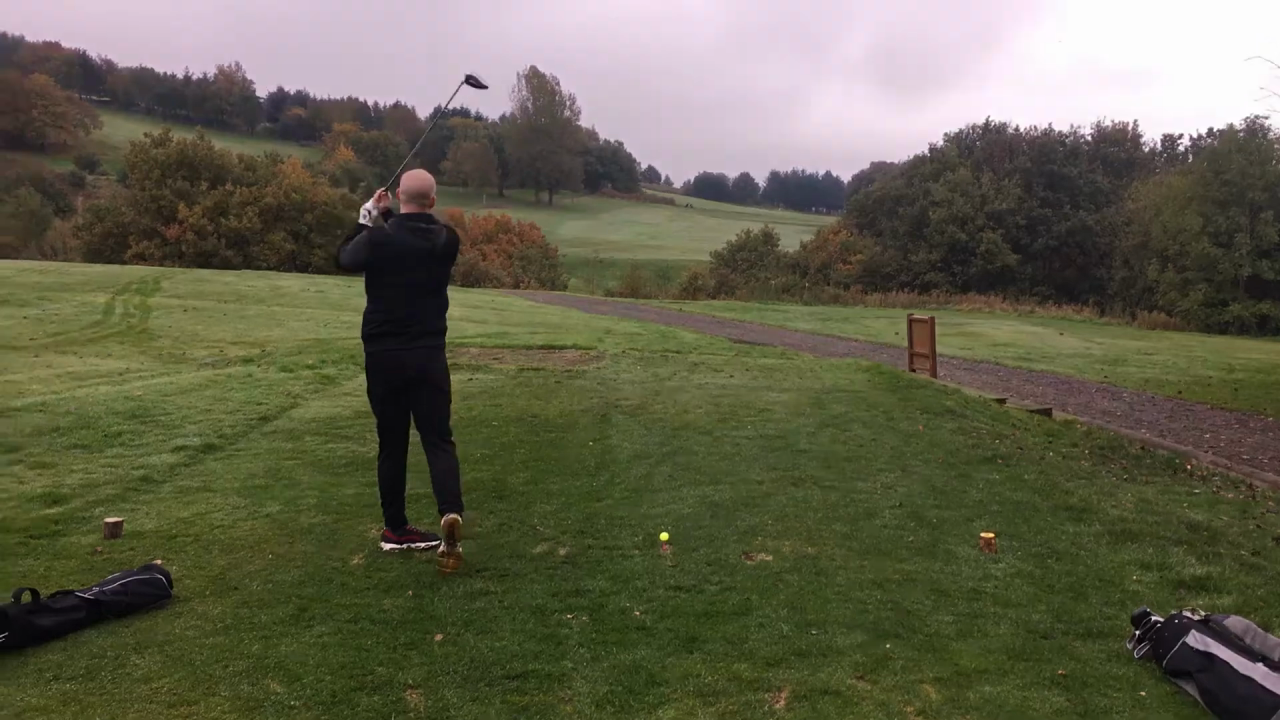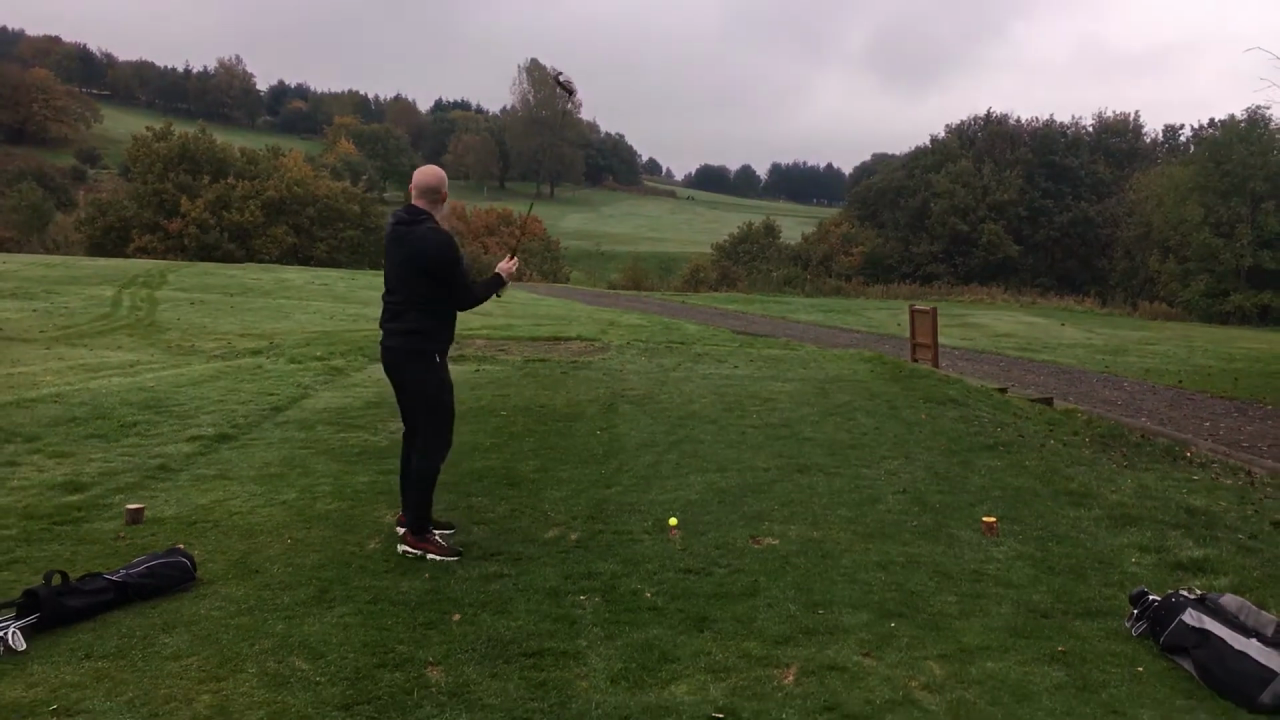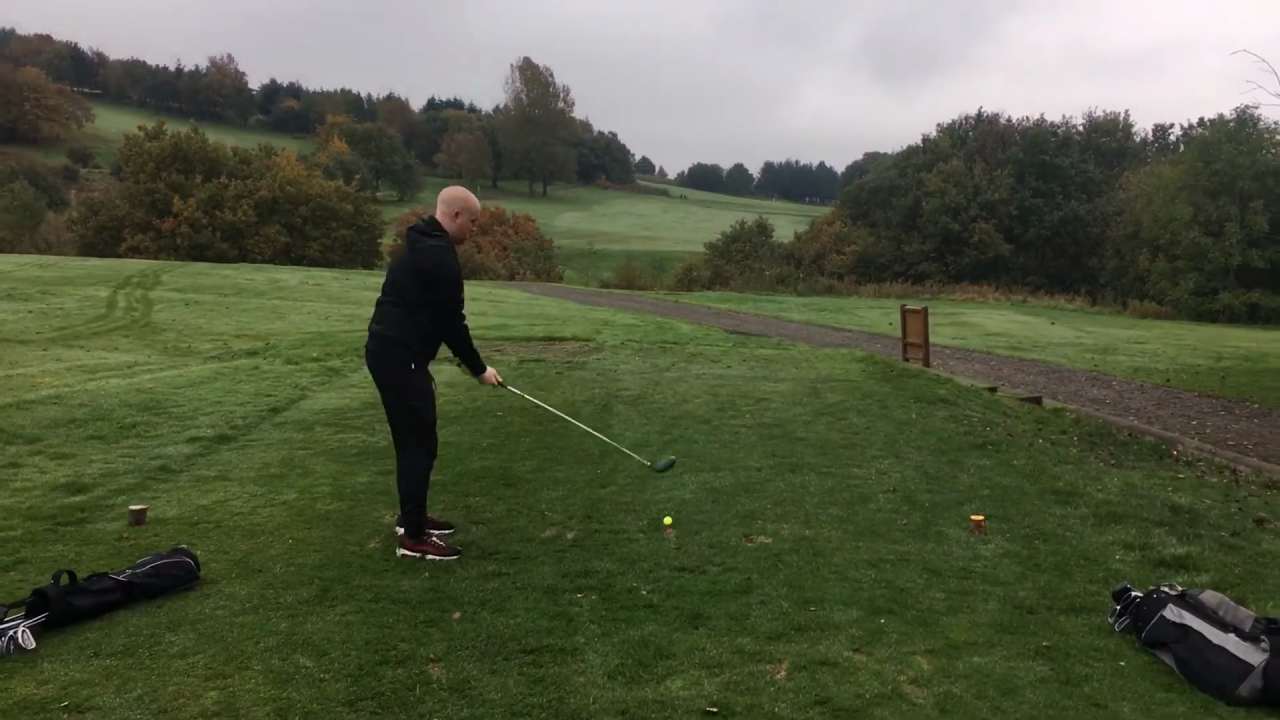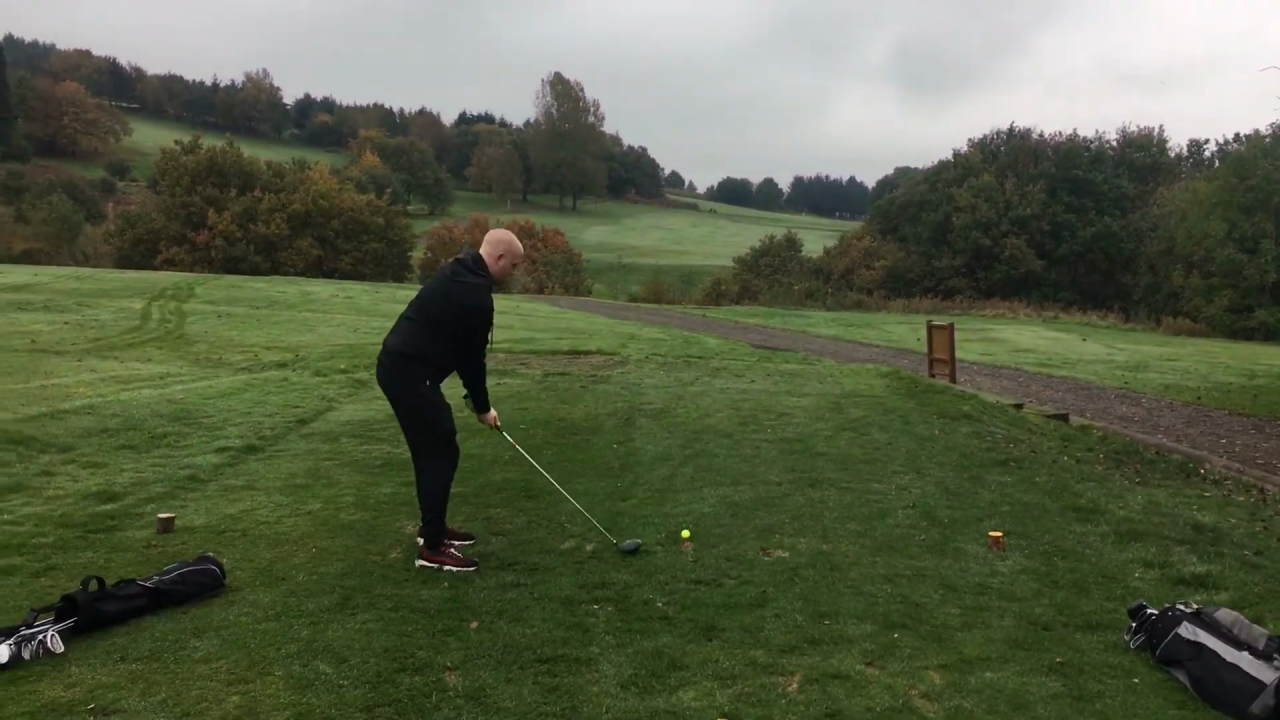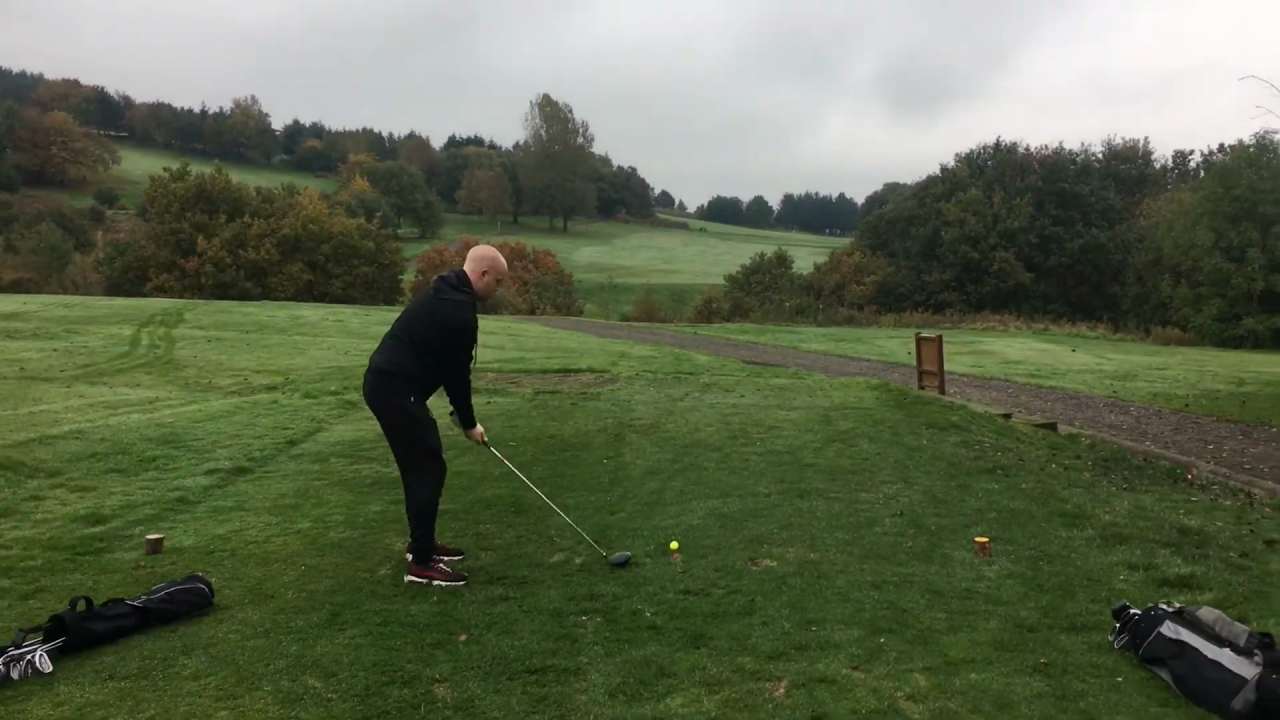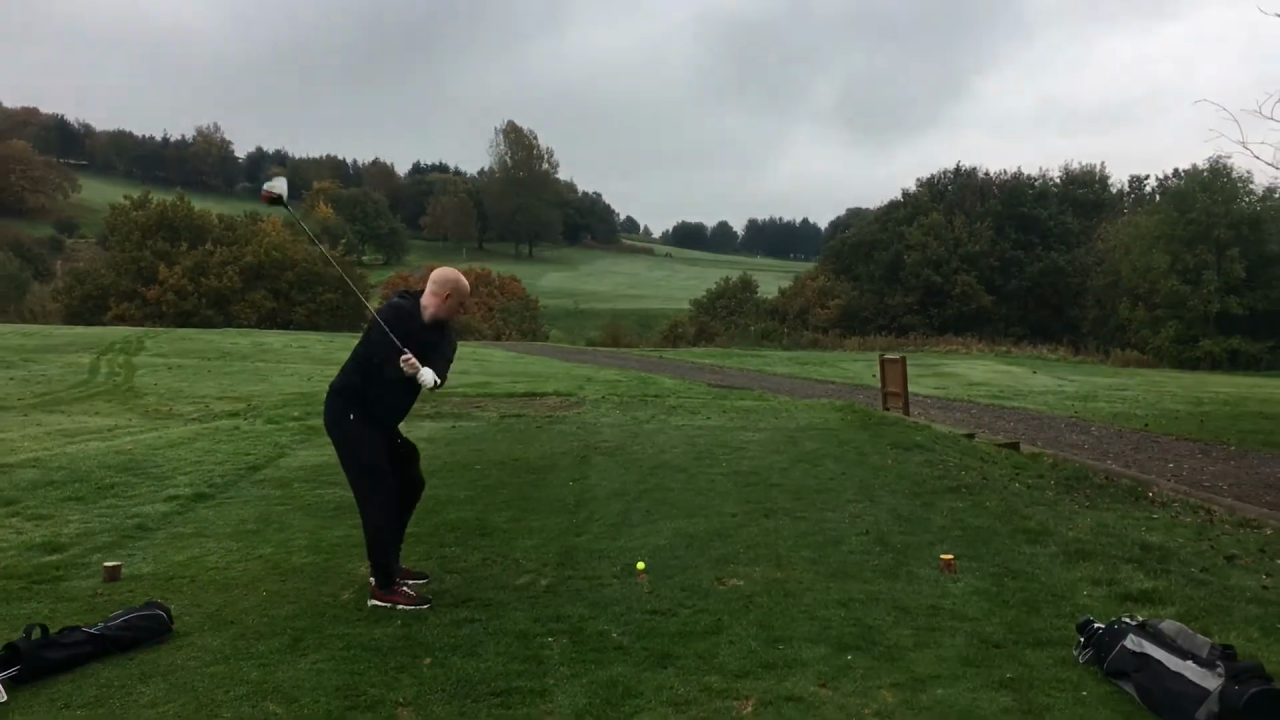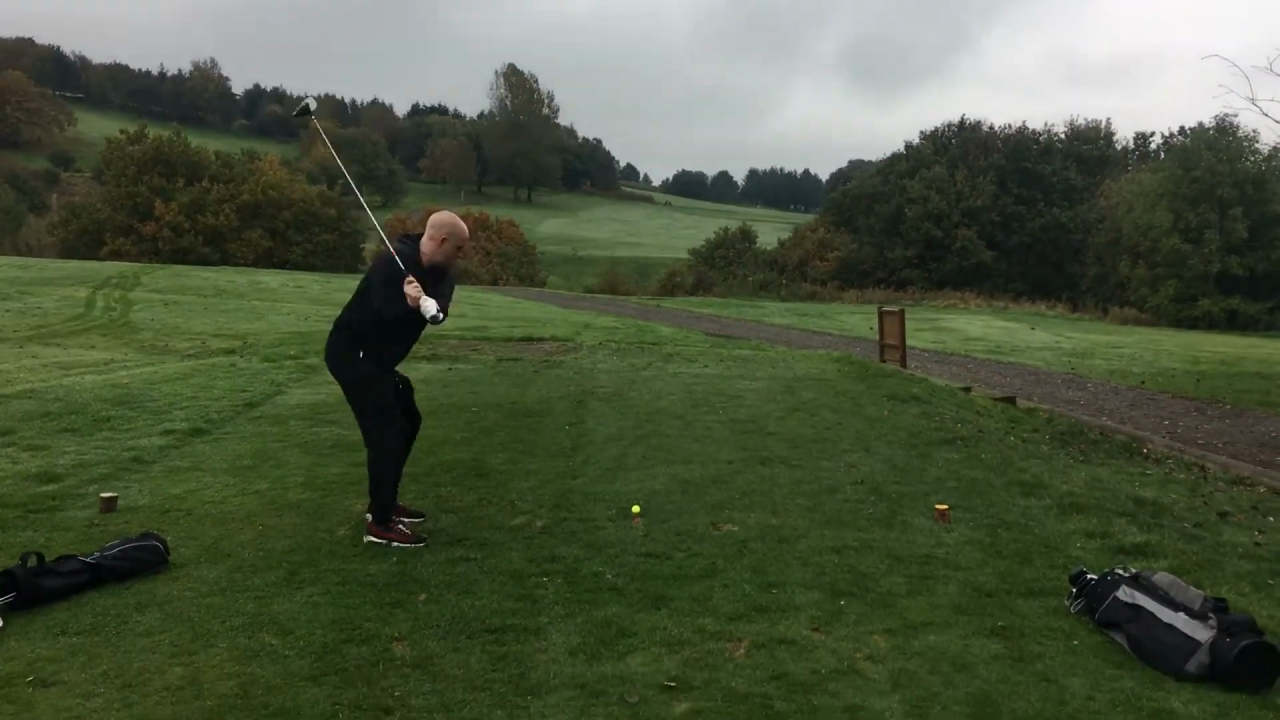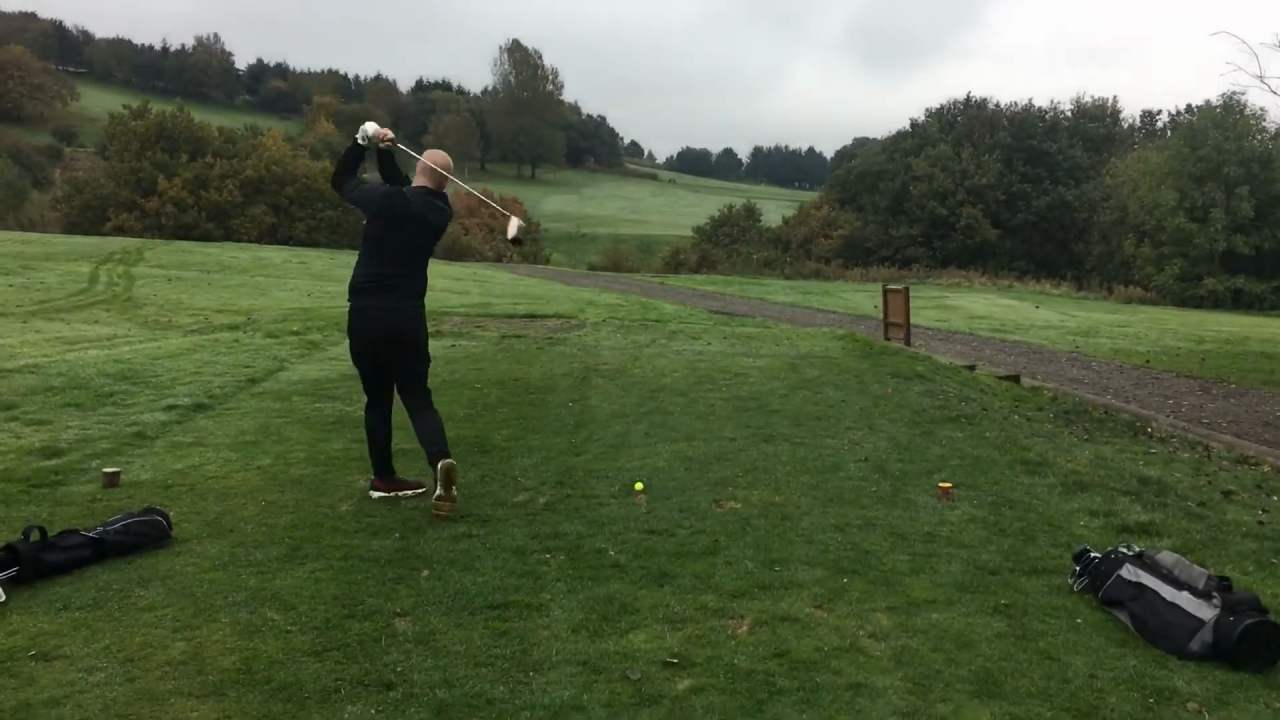
dt=0.5s
person 1, frame 1
left shoulder: (378, 240)
right shoulder: (446, 239)
left elbow: (343, 260)
left wrist: (368, 216)
right wrist: (385, 219)
left hip: (382, 356)
right hip: (426, 356)
left knee: (391, 444)
right knee: (438, 440)
left ankle: (395, 528)
right ankle: (451, 513)
person 1, frame 2
left shoulder: (397, 233)
right shoulder: (436, 240)
right elbow: (463, 298)
left wrist: (488, 278)
right wrist: (500, 277)
left hip: (395, 346)
right hip: (423, 351)
left knee: (417, 432)
right knee: (435, 438)
left ankle: (410, 514)
right ankle: (416, 533)
person 1, frame 3
left shoulder: (421, 245)
right shoulder: (440, 257)
right elbow: (452, 322)
left wrist: (471, 363)
right wrist: (479, 369)
left hip: (390, 350)
right hip: (400, 357)
left knee: (413, 439)
right knee: (420, 443)
left ankle: (412, 517)
right ankle: (414, 535)
person 1, frame 4
left shoulder: (458, 274)
right shoulder: (475, 296)
right elbow: (472, 357)
left wrist: (475, 398)
right wrist: (482, 406)
left hip: (399, 364)
right hip: (410, 372)
left knee: (432, 450)
right knee: (441, 453)
left ankle: (432, 527)
right ankle: (432, 546)
person 1, frame 5
left shoulder: (447, 294)
right shoulder: (458, 312)
left elbow: (449, 367)
right elbow: (457, 373)
left wrist: (463, 415)
right wrist: (469, 423)
left hip: (388, 382)
right hip: (396, 390)
left knee: (422, 466)
right knee: (428, 469)
left ankle: (422, 543)
right ankle: (421, 562)
person 1, frame 6
left shoulder: (441, 332)
right shoulder: (395, 314)
left elbow: (439, 370)
right elbow: (383, 369)
left wrist: (425, 373)
right wrist: (406, 372)
left hip: (379, 417)
right hip: (350, 413)
left knee: (409, 484)
right knee: (379, 494)
left ankle: (387, 565)
right ankle: (384, 586)
person 1, frame 7
left shoulder: (440, 274)
right shoulder: (395, 264)
left elbow: (439, 311)
right elbow: (383, 316)
left wrist: (425, 305)
right wrist: (412, 305)
left hip: (372, 355)
right hip: (354, 354)
left knee: (406, 422)
right knee: (388, 431)
left ankle: (382, 503)
right ankle: (381, 522)
person 1, frame 8
left shoulder: (388, 199)
right shoulder: (440, 213)
left elbow: (340, 182)
left wrist: (364, 136)
right wrist: (383, 148)
left hip: (365, 313)
right hip: (406, 317)
left knee: (377, 398)
right knee: (418, 398)
left ankle: (383, 478)
right ankle: (440, 461)
